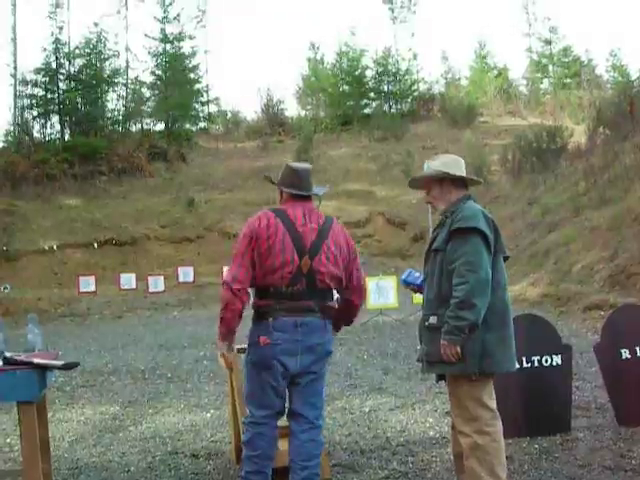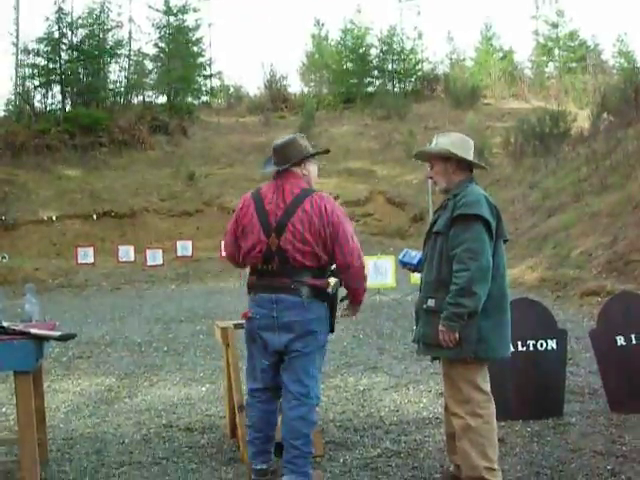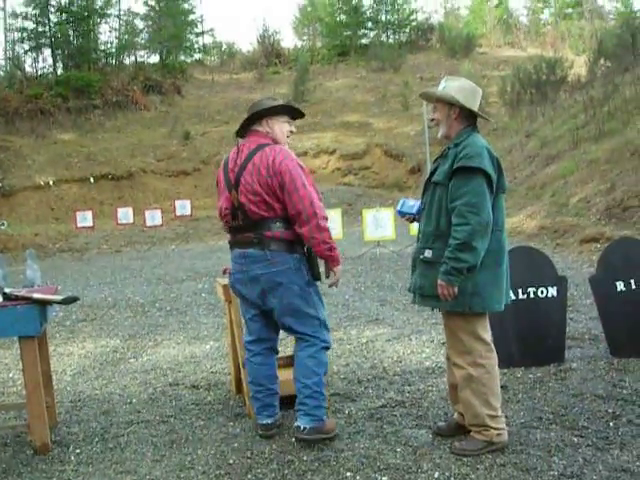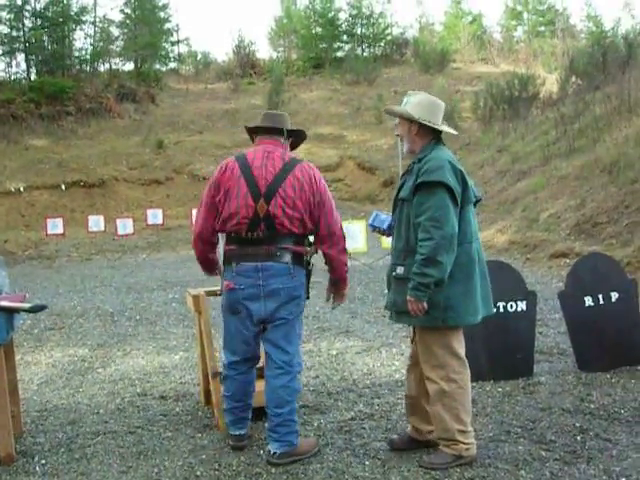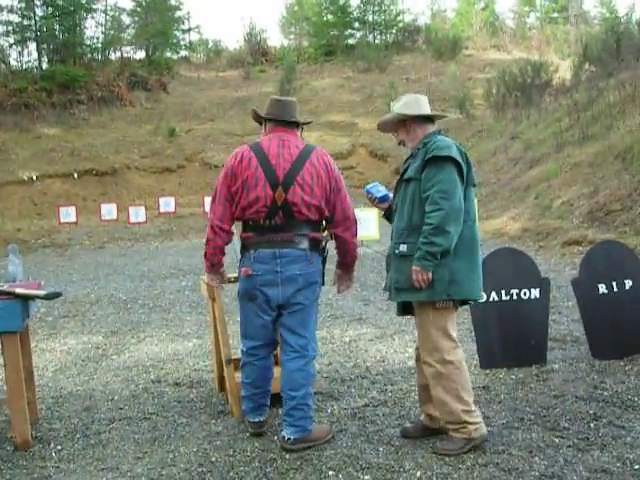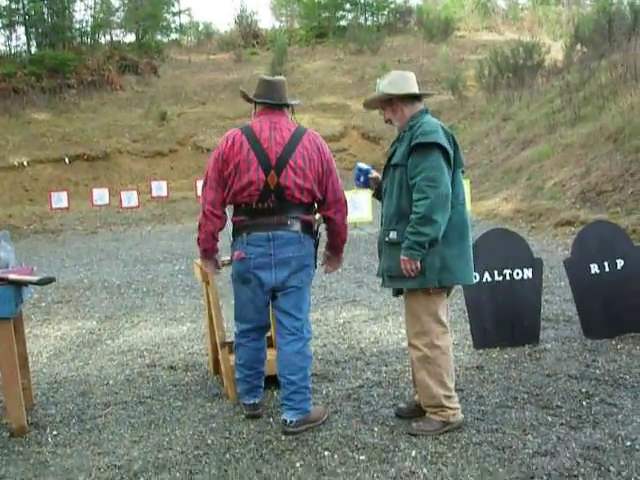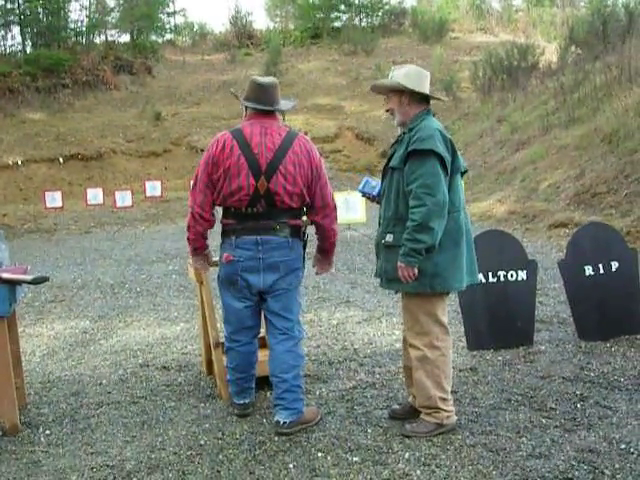
dt=0.7s
person 1, frame 1
left shoulder: (468, 218)
right shoulder: (458, 219)
left elbow: (473, 282)
left wrist: (454, 333)
right wrist: (425, 286)
left hip: (468, 343)
right hip: (462, 341)
left knee: (477, 421)
right knee: (464, 420)
person 1, frame 2
left shoulder: (470, 203)
right shoulder: (459, 201)
left elbow: (473, 268)
left wrist: (453, 318)
right wrist: (424, 264)
left hip: (464, 327)
right hip: (456, 324)
left knee: (470, 403)
right knee: (457, 401)
person 1, frame 3
left shoulder: (471, 154)
right shoulder: (460, 151)
left elbow: (473, 222)
left wrist: (452, 273)
right wrist: (423, 215)
left hip: (463, 278)
right hip: (454, 273)
left knee: (472, 353)
right knee: (459, 350)
left ankle: (489, 429)
right ankle: (466, 415)
person 1, frame 4
left shoulder: (434, 169)
right shoulder: (431, 164)
left elbow: (439, 237)
left wrist: (419, 288)
right wrist: (395, 228)
left hip: (439, 291)
right hip: (431, 288)
left knee: (443, 368)
right knee: (421, 363)
left ankle: (457, 444)
right ankle: (422, 430)
person 1, frame 5
left shoulder: (440, 152)
right shoulder: (426, 155)
left elbow: (446, 212)
left wrist: (425, 259)
right wrist: (391, 208)
left hip: (435, 272)
right hip: (425, 271)
left knee: (440, 350)
right knee: (428, 349)
left ankle: (466, 425)
right ankle: (436, 417)
person 1, frame 6
left shoulder: (427, 134)
right shoulder: (415, 134)
left elbow: (433, 197)
left wrist: (413, 248)
right wrist: (382, 187)
left hip: (427, 256)
right hip: (419, 254)
left knee: (428, 334)
right knee: (419, 331)
left ankle: (444, 410)
right ankle: (427, 398)
person 1, frame 7
left shoulder: (426, 138)
right shoulder: (417, 135)
left elbow: (430, 204)
left wrist: (411, 254)
right wrist: (383, 198)
left hip: (424, 259)
right hip: (417, 256)
left knee: (427, 336)
right knee: (414, 334)
left ankle: (438, 412)
right ankle: (420, 399)
person 2, frame 1
left shoulder: (261, 224)
right shoulder: (336, 230)
left elbow: (236, 284)
right elbow: (356, 290)
left wrist: (226, 331)
right wrist: (336, 323)
left hip: (271, 332)
right hip: (317, 333)
left knee: (261, 417)
right knee: (308, 419)
person 2, frame 2
left shoulder: (249, 203)
right shoulder: (322, 205)
left elbow: (233, 252)
right elbow: (351, 260)
right wrist: (356, 297)
left hip: (261, 307)
right hip: (304, 309)
left knee: (261, 389)
right knee: (300, 394)
person 2, frame 3
left shoulder: (229, 163)
right shoulder: (278, 157)
right elbow: (309, 213)
right wrist: (331, 257)
left hip: (242, 263)
right hip: (280, 262)
left knee: (258, 344)
right knee: (313, 337)
left ankle: (266, 418)
right ankle: (310, 420)
person 2, frame 4
left shoulder: (227, 169)
right shoulder: (306, 173)
left elbow: (203, 230)
right elbow: (331, 234)
left wrist: (211, 266)
right wrist: (339, 280)
left hip: (239, 275)
right hip: (285, 276)
left knee: (238, 359)
right knee: (283, 362)
left ankle: (237, 431)
right ankle: (282, 443)
person 2, frame 5
left shoulder: (241, 158)
right shoulder: (320, 159)
left elbow: (219, 219)
right elbow: (344, 220)
left wrist: (213, 264)
right wrist: (346, 265)
left hip: (256, 262)
right hip: (302, 262)
left knee: (256, 347)
right knee: (298, 349)
left ankle: (255, 417)
right ankle: (297, 429)
person 2, frame 6
left shoulder: (232, 142)
right shoulder: (312, 142)
left elbow: (211, 204)
right elbow: (335, 203)
left wrist: (207, 250)
right wrist: (335, 248)
left hip: (249, 245)
right hip: (296, 245)
left knee: (249, 329)
right knee: (294, 331)
left ankle: (250, 399)
right ankle: (296, 412)
person 2, frame 7
left shoulder: (222, 145)
right shoulder: (302, 146)
left elbow: (200, 205)
right elbow: (323, 207)
left wrist: (198, 248)
right wrist: (326, 251)
left hip: (237, 250)
right hip: (284, 250)
left knee: (240, 331)
right knee: (285, 333)
left ankle: (242, 398)
right ankle: (289, 412)
